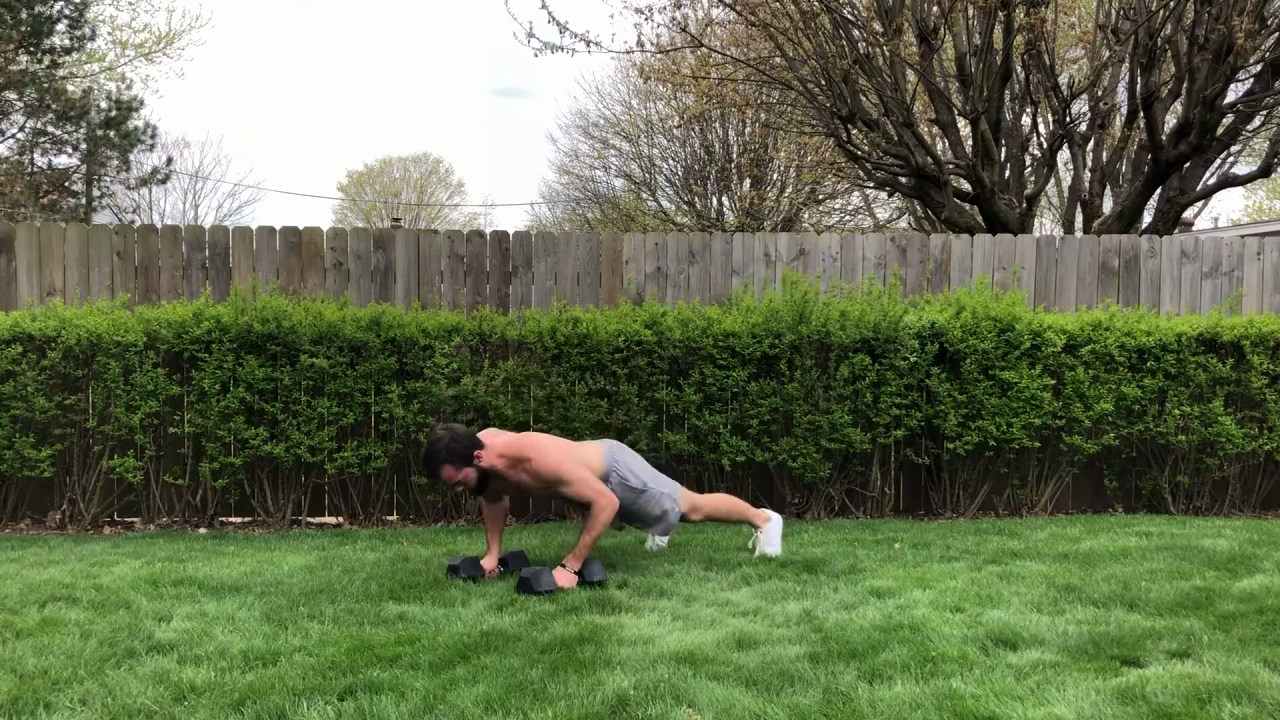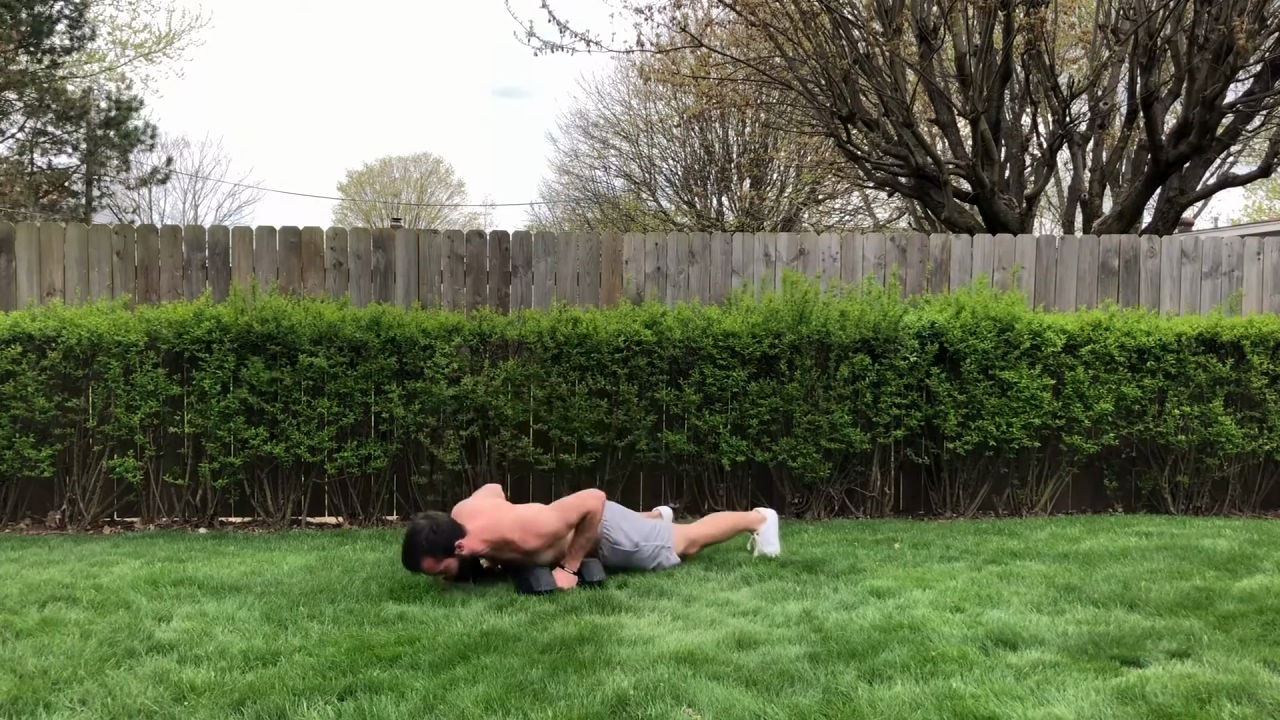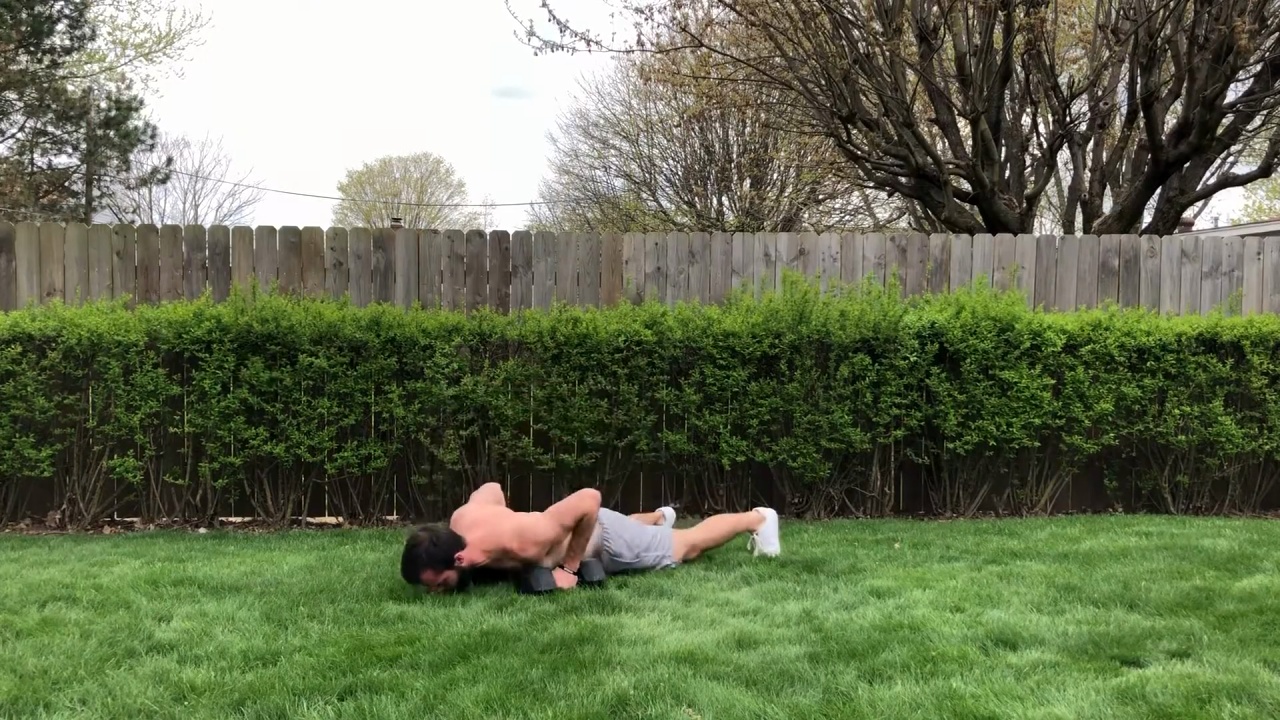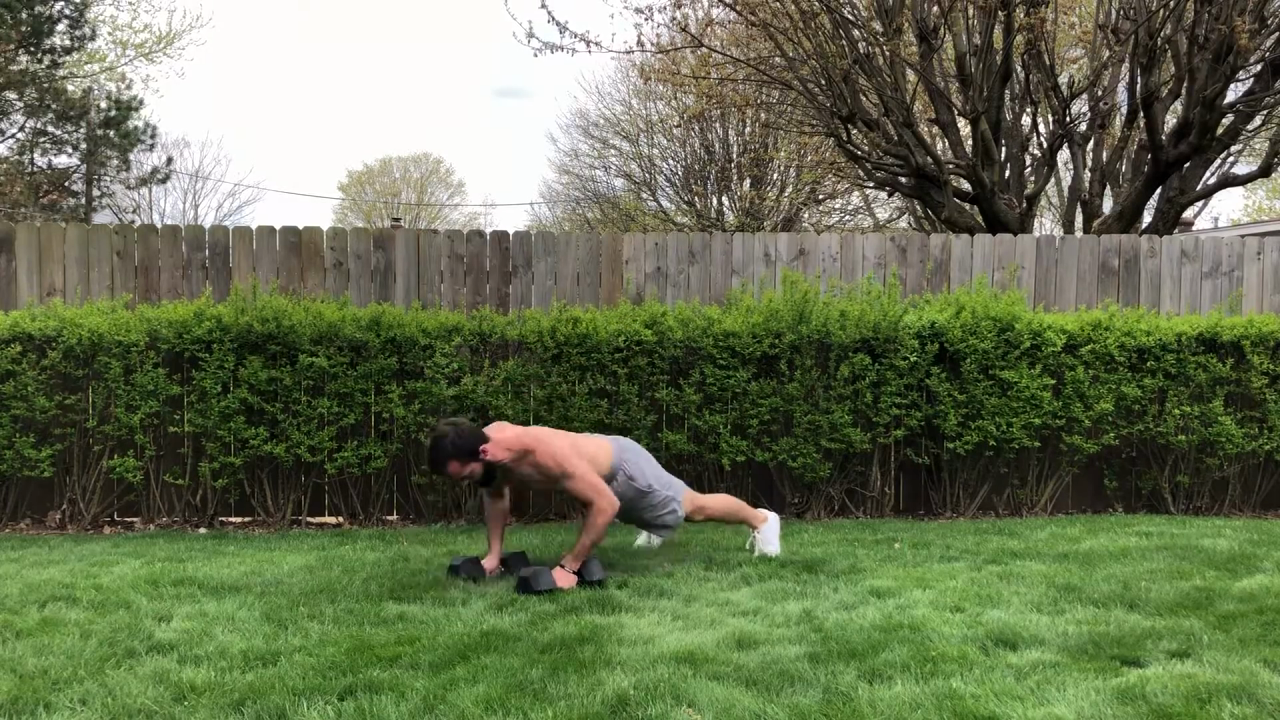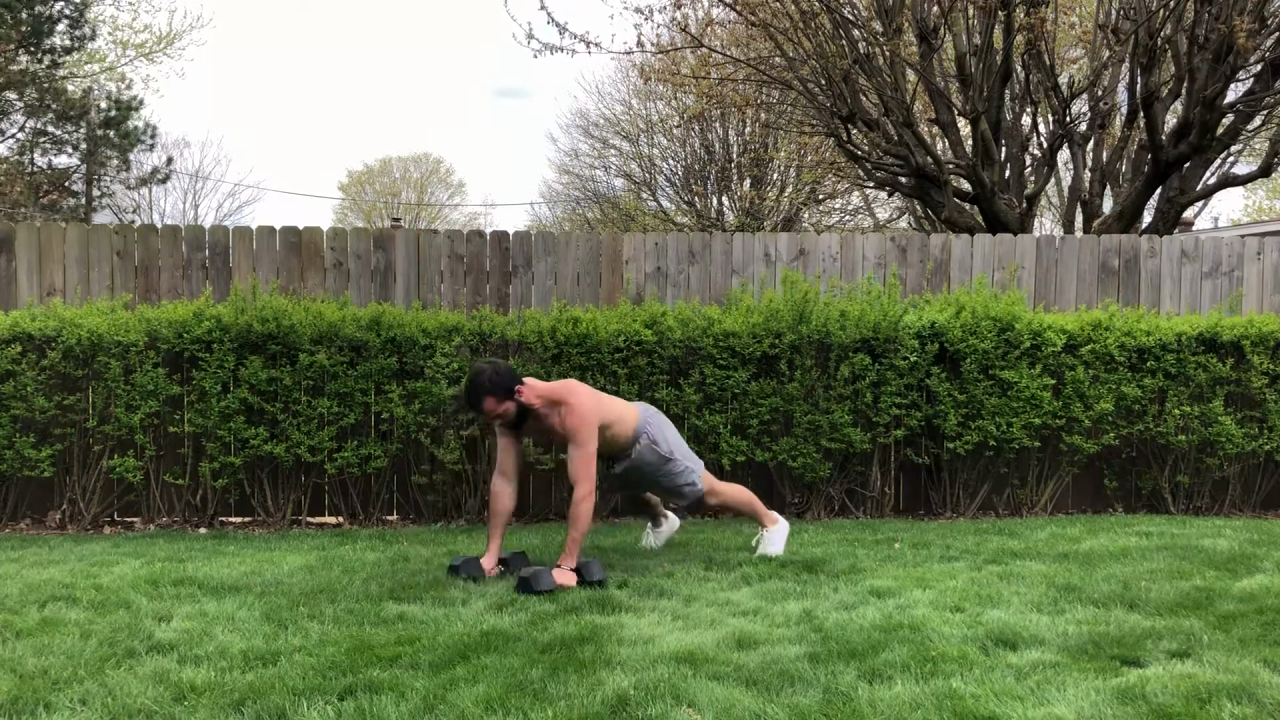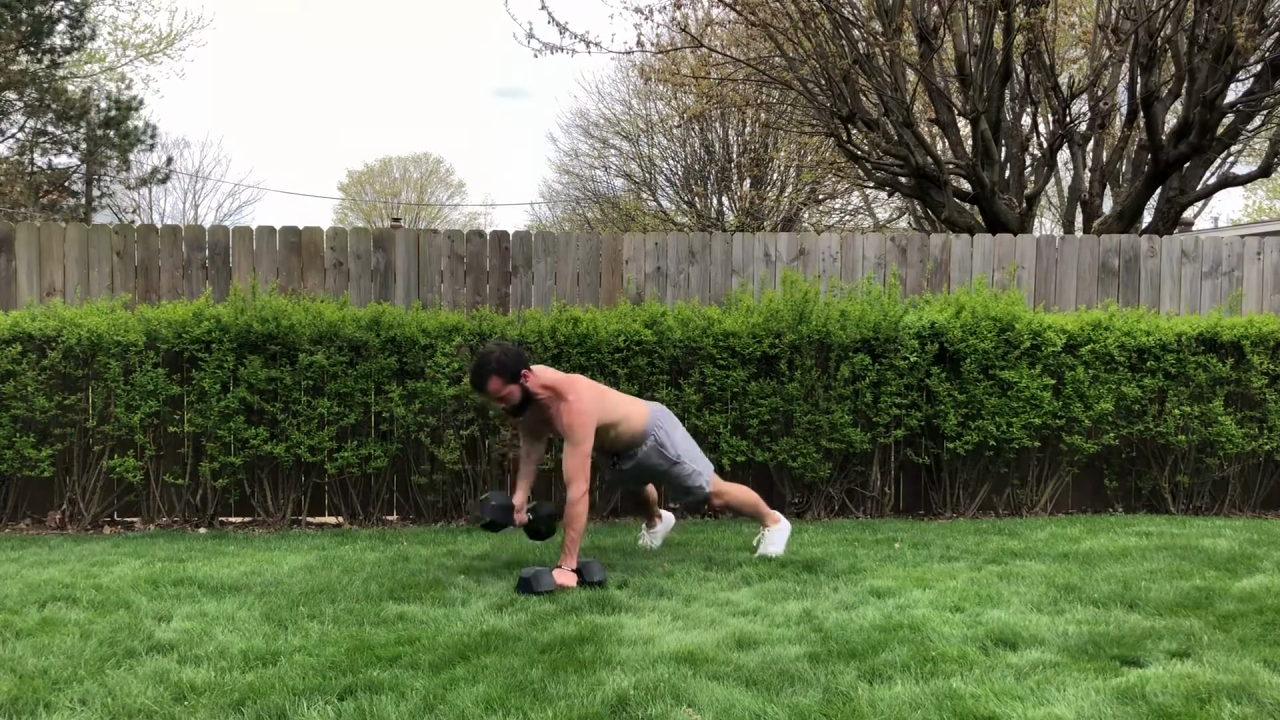
dt=0.3s
person 1, frame 1
left shoulder: (537, 461)
right shoulder: (482, 448)
left elbow: (608, 503)
right elbow: (496, 493)
left wrist: (572, 565)
right wrist: (493, 549)
left hip: (614, 470)
right hip: (590, 462)
left knee: (694, 507)
left ankle: (763, 518)
right ankle: (661, 528)
person 1, frame 2
left shoulder: (521, 535)
right shoulder: (463, 515)
left elbow: (594, 500)
right elbow: (493, 488)
left wrist: (569, 566)
right wrist: (490, 555)
left hip: (604, 531)
right hip: (570, 515)
left knee: (689, 542)
left ankle: (758, 519)
right ankle: (656, 516)
person 1, frame 3
left shoulder: (516, 544)
right shoulder: (463, 523)
left elbow: (590, 500)
right elbow: (493, 488)
left wrist: (569, 566)
left hip: (603, 542)
right hip: (572, 521)
left knee: (689, 546)
left ankle: (757, 518)
right ankle: (659, 517)
person 1, frame 4
left shoulder: (545, 452)
right shoulder: (487, 443)
left elbow: (608, 505)
right elbow: (497, 493)
left wrist: (569, 565)
right wrist: (494, 552)
left hip: (620, 468)
right hip: (591, 462)
left knee: (695, 507)
left ankle: (761, 520)
right ankle: (656, 528)
person 1, frame 5
left shoulder: (573, 405)
right shoulder: (510, 409)
left elbow: (585, 491)
right elbow: (503, 479)
left wrist: (566, 565)
right wrist: (492, 553)
left hip: (646, 434)
right hip: (613, 450)
left knee: (710, 492)
right knee: (639, 492)
left ankle: (771, 522)
right ankle: (662, 522)
person 1, frame 6
left shoulder: (574, 402)
right shoulder: (520, 394)
left elbow: (577, 490)
right elbow: (534, 439)
left wrist: (567, 566)
right wrist: (521, 494)
left hip: (654, 433)
right hip: (617, 447)
left knee: (715, 494)
right knee: (637, 489)
left ankle: (773, 522)
right ankle: (656, 521)
